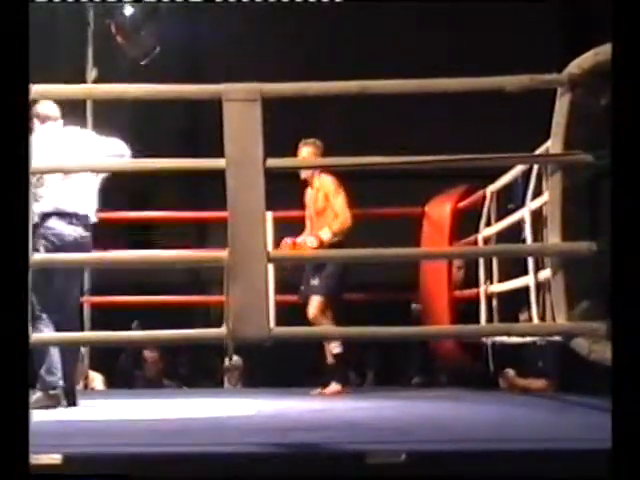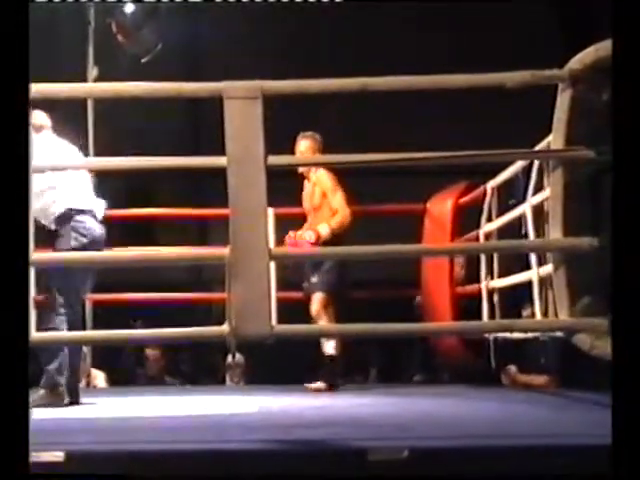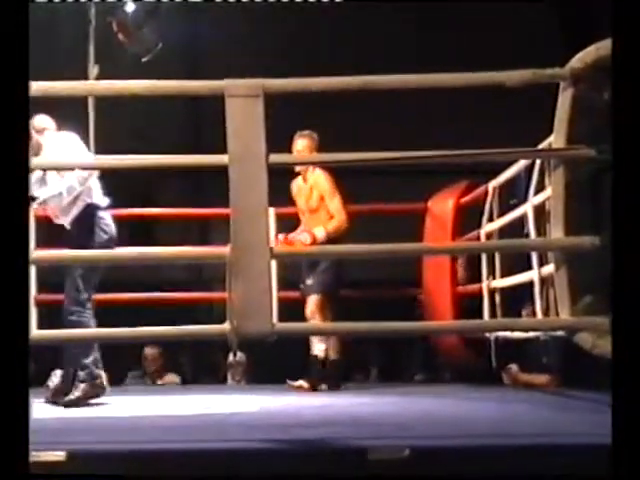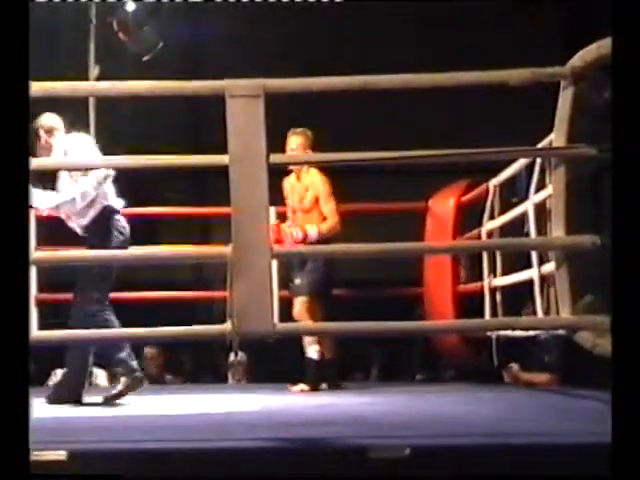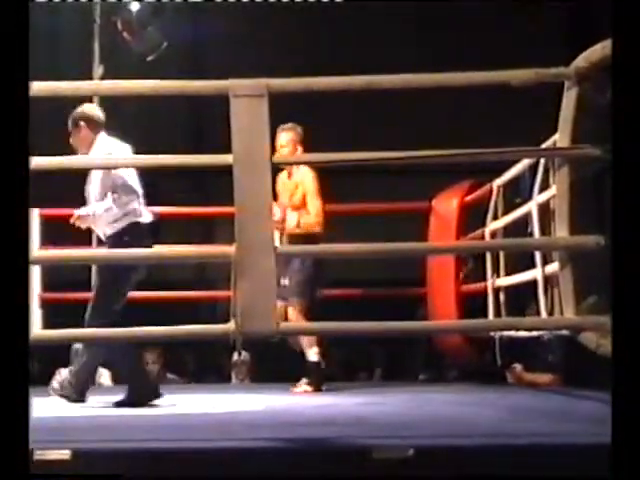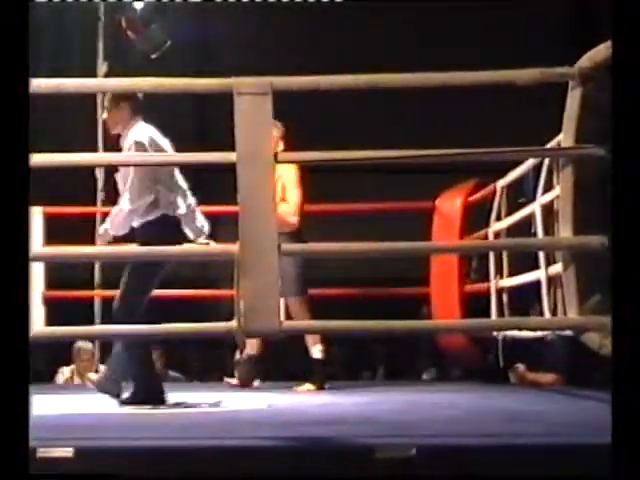
dt=0.2s
person 1, frame 1
left shoulder: (35, 142)
right shoulder: (81, 138)
right elbow: (121, 151)
left hip: (50, 228)
right hip: (81, 231)
left knee: (42, 311)
right knee: (67, 312)
left ankle: (50, 388)
right ankle: (67, 389)
person 1, frame 2
left shoulder: (42, 146)
right shoulder: (67, 148)
left elbow: (45, 186)
left wrist: (37, 208)
left hip: (74, 225)
right hip: (92, 226)
left knee: (56, 306)
right knee: (72, 308)
left ankle: (54, 385)
right ankle: (69, 387)
person 1, frame 3
left shoulder: (63, 140)
right shoulder: (52, 158)
left elbow: (87, 169)
right elbow: (42, 187)
left wrist: (55, 198)
left hip: (90, 223)
right hip: (87, 226)
left knee: (77, 302)
right knee: (76, 302)
left ankle: (91, 376)
right ankle: (69, 382)
person 1, frame 4
left shoulder: (76, 143)
right shoulder: (64, 159)
left elbow: (102, 173)
right elbow: (60, 199)
left wrist: (69, 201)
right wrist: (33, 195)
left hip: (105, 228)
right hip: (99, 231)
left knee: (93, 303)
right knee: (83, 308)
left ankle: (128, 369)
right ankle: (70, 386)
person 1, frame 5
left shoulder: (111, 150)
right shoulder: (101, 160)
left elbow: (131, 196)
left wrist: (93, 213)
left hip: (128, 239)
right hip: (123, 241)
left knee: (102, 316)
right knee: (99, 315)
left ankle: (140, 385)
right ankle: (76, 383)
person 1, frame 6
left shoulder: (136, 139)
right shoulder: (152, 138)
left elbow: (137, 196)
right elbow: (180, 189)
left wrist: (109, 228)
right wrist: (199, 232)
left hip: (157, 232)
right hip: (164, 231)
left knee: (126, 310)
right knee: (129, 309)
left ankle: (146, 387)
right ankle: (117, 377)
person 2, frame 1
left shoulder: (329, 182)
right shoulder: (308, 192)
left elbow: (346, 219)
left wrist: (322, 237)
right wrist: (295, 243)
left knee: (315, 312)
right knee: (324, 317)
left ankle: (340, 372)
right ankle: (333, 376)
person 2, frame 2
left shoulder: (325, 178)
right shoulder: (306, 184)
left elbow: (345, 215)
left wrist: (319, 232)
right wrist: (300, 234)
left knee: (317, 309)
right knee: (326, 314)
left ankle: (328, 374)
right ankle: (332, 375)
person 2, frame 3
left shoulder: (322, 180)
right shoulder: (296, 185)
left elbow: (342, 220)
left wrist: (315, 235)
right wrist: (293, 238)
left knee: (312, 311)
right knee: (324, 315)
left ankle: (315, 376)
right ankle: (332, 376)
person 2, frame 4
left shoulder: (318, 181)
right shoulder: (287, 183)
left elbow: (335, 223)
left wrist: (307, 233)
right wrist: (282, 231)
left hip: (316, 253)
right hip: (299, 254)
left knee: (300, 311)
right knee: (315, 316)
left ankle: (313, 377)
right ankle: (330, 375)
person 2, frame 5
left shoulder: (307, 176)
right shoulder: (281, 179)
left elbow: (317, 223)
left wrist: (287, 217)
right wrist: (276, 225)
left knee: (295, 315)
right knee: (280, 315)
left ankle: (315, 377)
right ankle: (313, 366)
person 2, frame 6
left shoulder: (289, 170)
left elbow: (293, 216)
left wrist: (271, 204)
left hip: (288, 245)
left knee: (298, 312)
left ankle: (319, 375)
right ankle: (247, 372)
